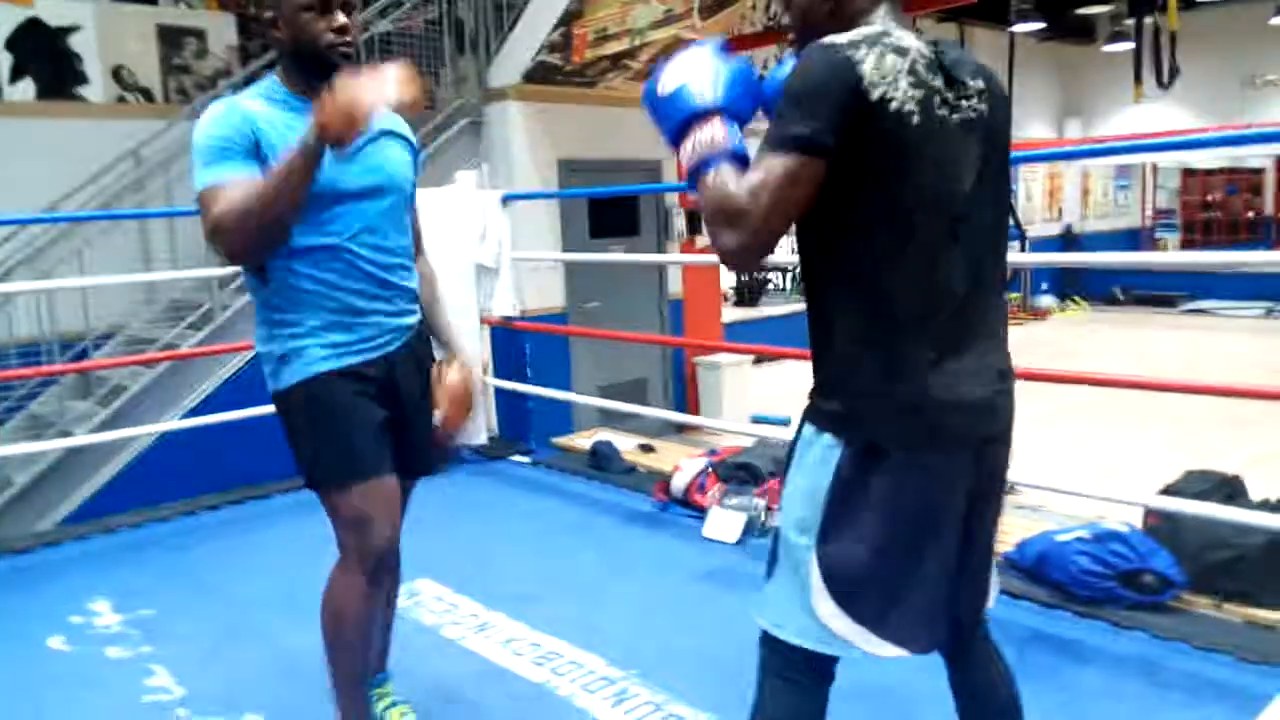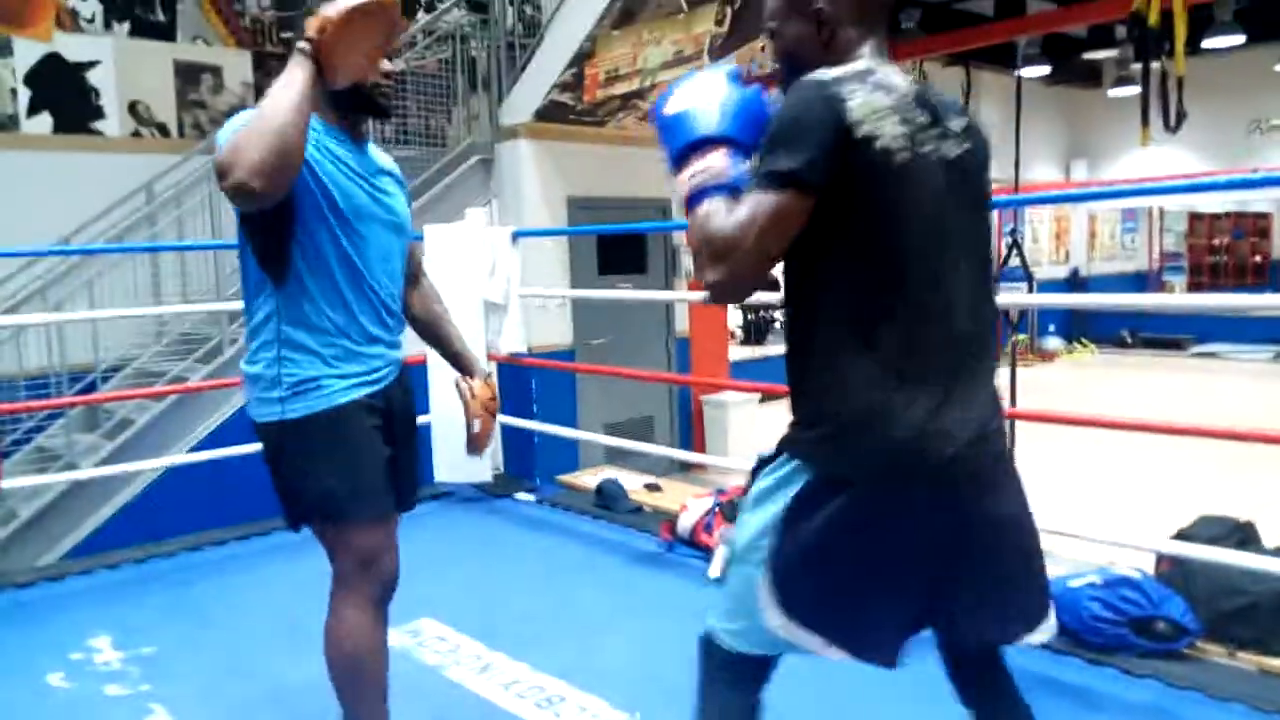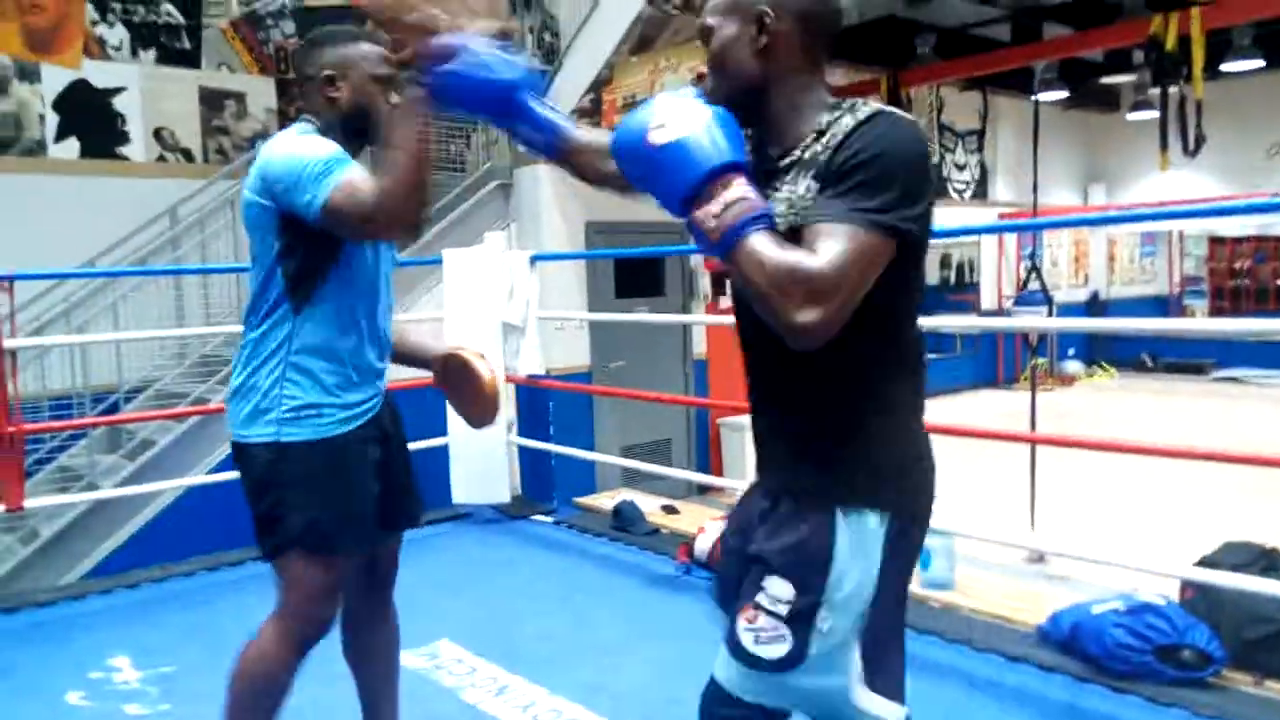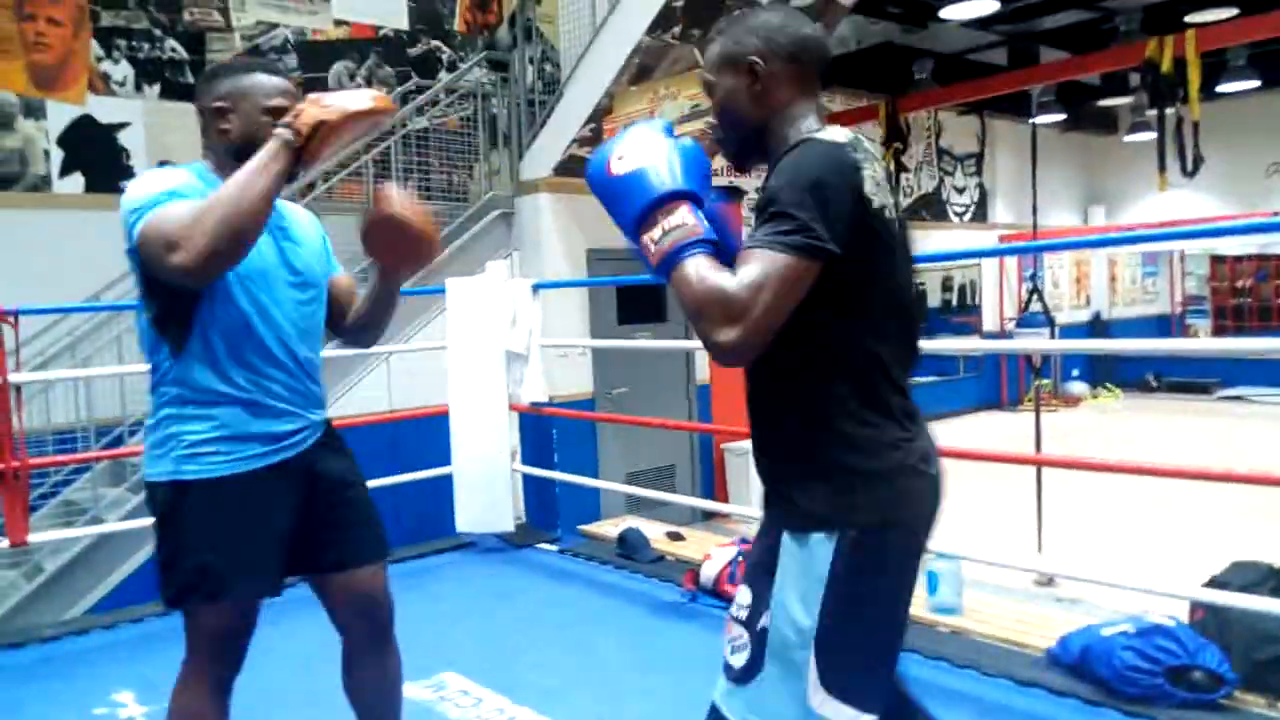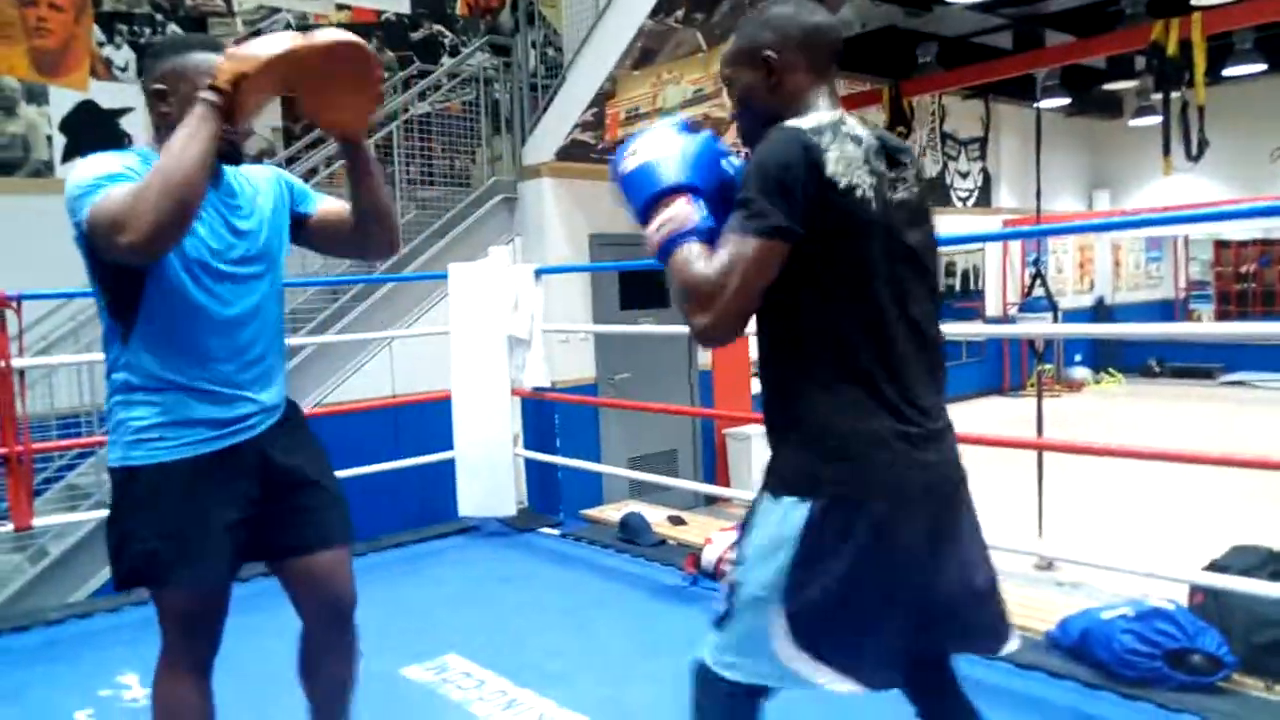
dt=0.3s
person 1, frame 1
left shoulder: (835, 69)
right shoulder: (978, 83)
left elbow: (739, 234)
left wrist: (701, 127)
left hip: (874, 418)
right hip: (978, 409)
left knee: (796, 652)
right knee: (957, 623)
person 1, frame 2
left shoulder: (822, 103)
right shoulder: (957, 126)
left elbow: (728, 270)
left wrist: (703, 156)
left hip: (851, 452)
right hip: (967, 445)
left knee: (733, 657)
right knee: (975, 654)
person 1, frame 3
left shoulder: (882, 143)
right shoulder: (754, 149)
left elbow: (810, 308)
right elbow: (622, 163)
left wrist: (714, 193)
right wrist: (520, 107)
left hip: (855, 487)
right hip: (799, 476)
person 1, frame 4
left shoulder: (815, 168)
right shoulder: (836, 167)
left elbow: (733, 330)
left wrist: (664, 216)
right wrist: (701, 238)
left hip: (842, 501)
right hip: (874, 484)
person 1, frame 5
left shoulder: (792, 155)
right shoulder: (893, 159)
left elbow: (714, 315)
left wrist: (672, 213)
right wrist: (740, 216)
left hip: (839, 479)
right hip: (927, 468)
person 2, frame 1
left shoulder: (391, 124)
right shoulder: (239, 120)
right elbow: (232, 239)
left wrist: (446, 343)
right wrist: (317, 139)
left hip: (402, 351)
right hip: (319, 362)
left knee: (380, 537)
right knee: (370, 544)
person 2, frame 2
left shoulder: (383, 166)
right shoulder: (270, 130)
right elbow: (251, 180)
left wrist: (470, 367)
right wrist: (309, 58)
left hip: (384, 385)
right hip: (312, 394)
left knee: (368, 571)
right knee: (368, 576)
person 2, frame 3
left shoulder: (355, 173)
right shoulder: (295, 155)
right elbow: (399, 217)
left wrist: (437, 357)
right wrist: (407, 77)
left hip: (359, 416)
right hip: (296, 422)
left knee: (374, 588)
right knee: (308, 610)
person 2, frame 4
left shoulder: (301, 223)
right shoulder: (162, 191)
left elbow: (354, 325)
right elbow: (192, 257)
left wrist: (389, 276)
right wrist: (283, 144)
left hip: (309, 449)
right hip: (212, 466)
left knee: (370, 614)
right knee: (215, 656)
person 2, frame 5
left shoulder: (270, 187)
right shoulder: (107, 175)
left elbow: (379, 241)
right elbow: (140, 235)
left wrist: (352, 139)
right wrist: (208, 107)
left hip: (273, 431)
right hip: (172, 452)
left knee: (332, 601)
right knee: (192, 641)
